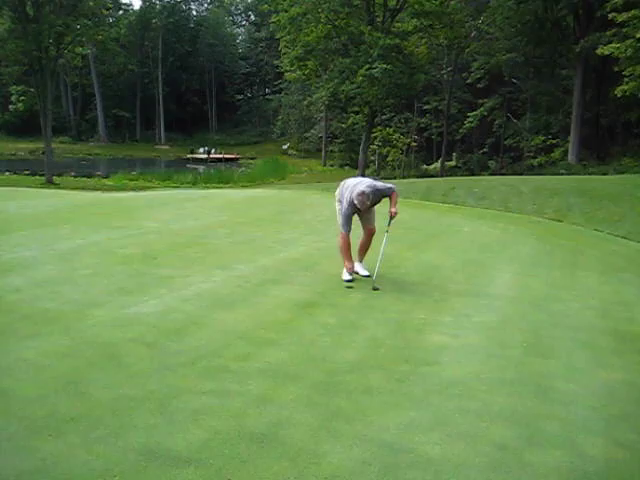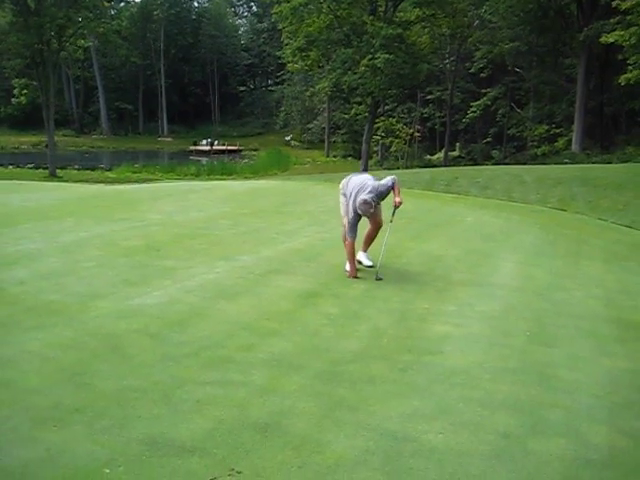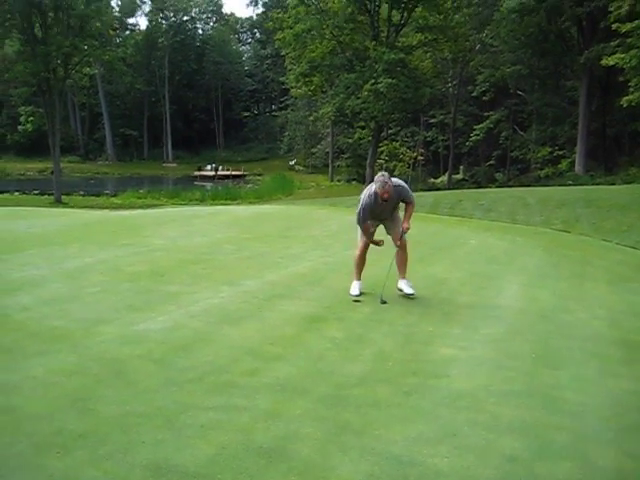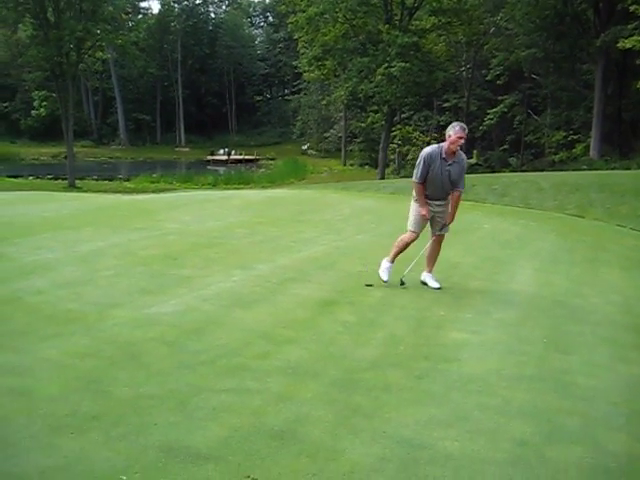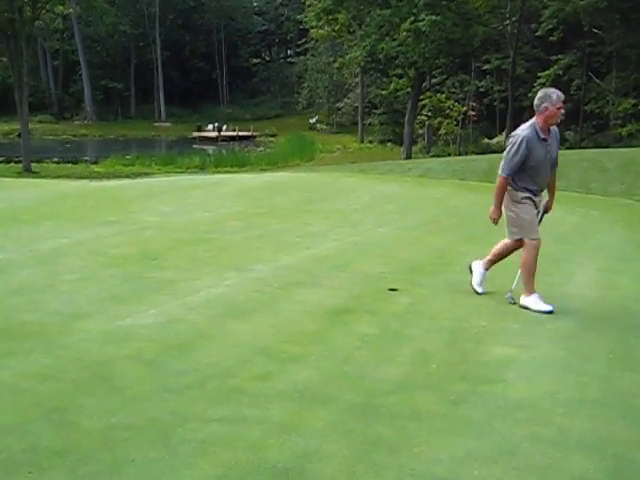
dt=0.5s
person 1, frame 1
left shoulder: (376, 188)
right shoulder: (347, 205)
left elbow: (393, 190)
right elbow: (345, 234)
left wrist: (393, 206)
right wrist: (348, 261)
left hip: (365, 199)
right hip: (343, 195)
left knee: (370, 230)
right knee: (343, 231)
left ankle: (359, 264)
right ankle: (346, 266)
person 1, frame 2
left shoulder: (378, 191)
right shoulder: (354, 211)
left elbow: (393, 179)
right elbow: (350, 241)
left wrist: (397, 196)
right wrist: (352, 268)
left knee: (377, 223)
right knee: (347, 224)
left ankle: (362, 253)
right ankle: (349, 260)
person 1, frame 3
left shoulder: (400, 187)
right shoulder: (367, 199)
left elbow: (410, 202)
right elbow: (361, 221)
left wrist: (406, 221)
right wrist: (372, 240)
left hip: (391, 215)
right hip: (369, 220)
left knee: (402, 243)
right knee: (363, 246)
left ankle: (402, 281)
right ankle: (356, 282)
person 1, frame 4
left shoulder: (462, 160)
right shoulder: (428, 153)
left elbow: (458, 189)
right elbow: (417, 181)
left wrist: (452, 213)
right wrist: (423, 206)
left hip: (443, 203)
right hip: (422, 200)
left knee: (439, 237)
right knee: (412, 235)
left ankle: (427, 274)
right ankle: (388, 261)
person 1, frame 5
left shoulder: (554, 133)
right shoulder: (524, 136)
left elbow: (552, 168)
right elbow: (504, 173)
left wrist: (551, 197)
right wrist: (497, 206)
left hip: (535, 196)
right hip: (518, 196)
left knee: (517, 239)
right knee: (532, 241)
left ankle: (482, 266)
right ankle: (528, 296)
